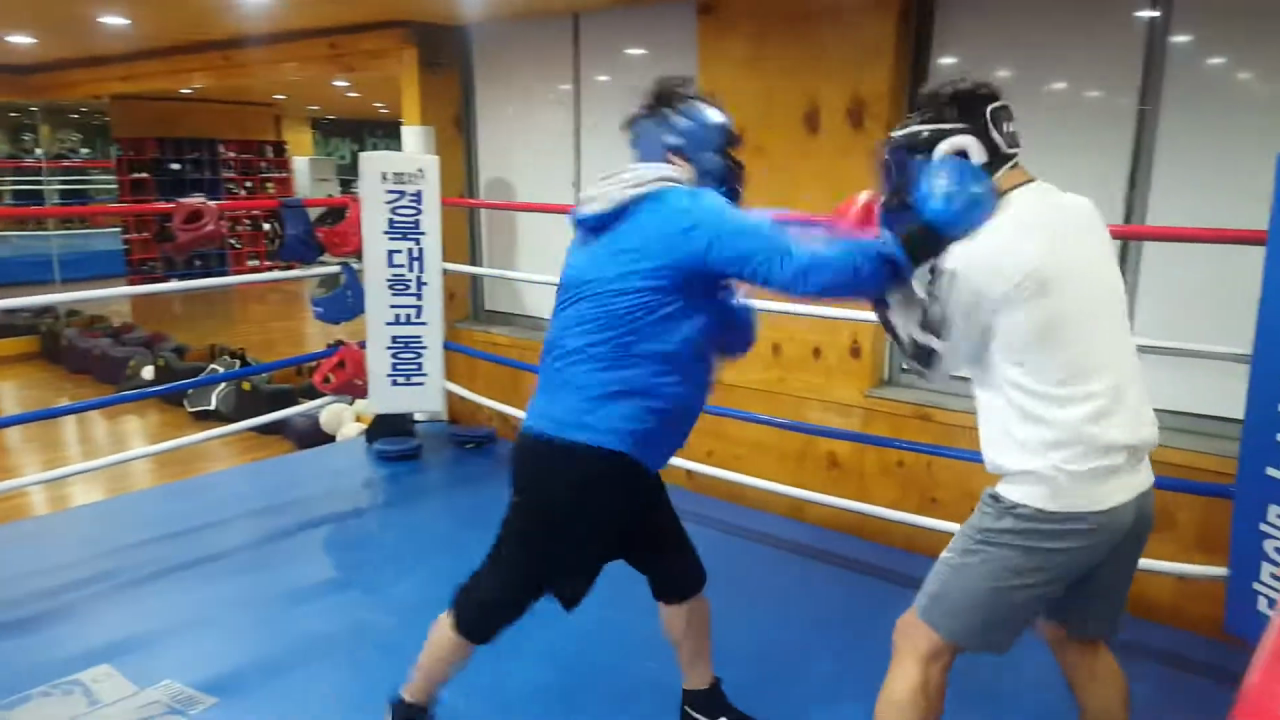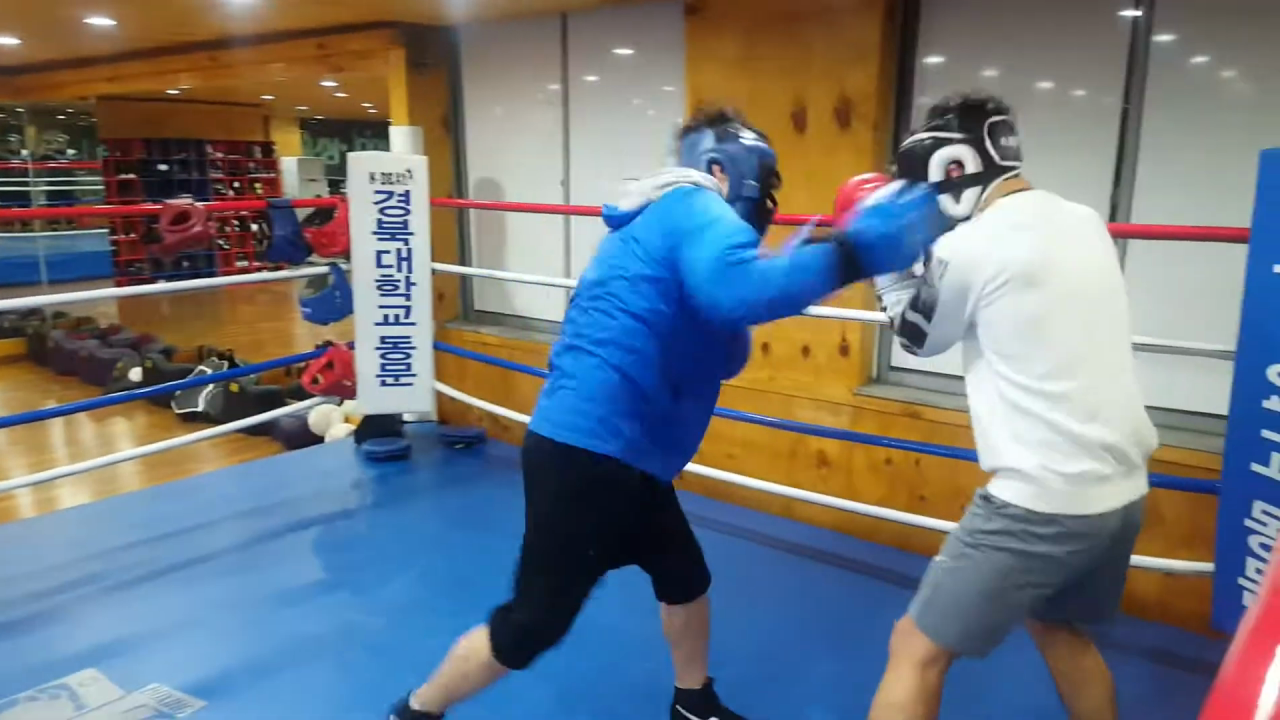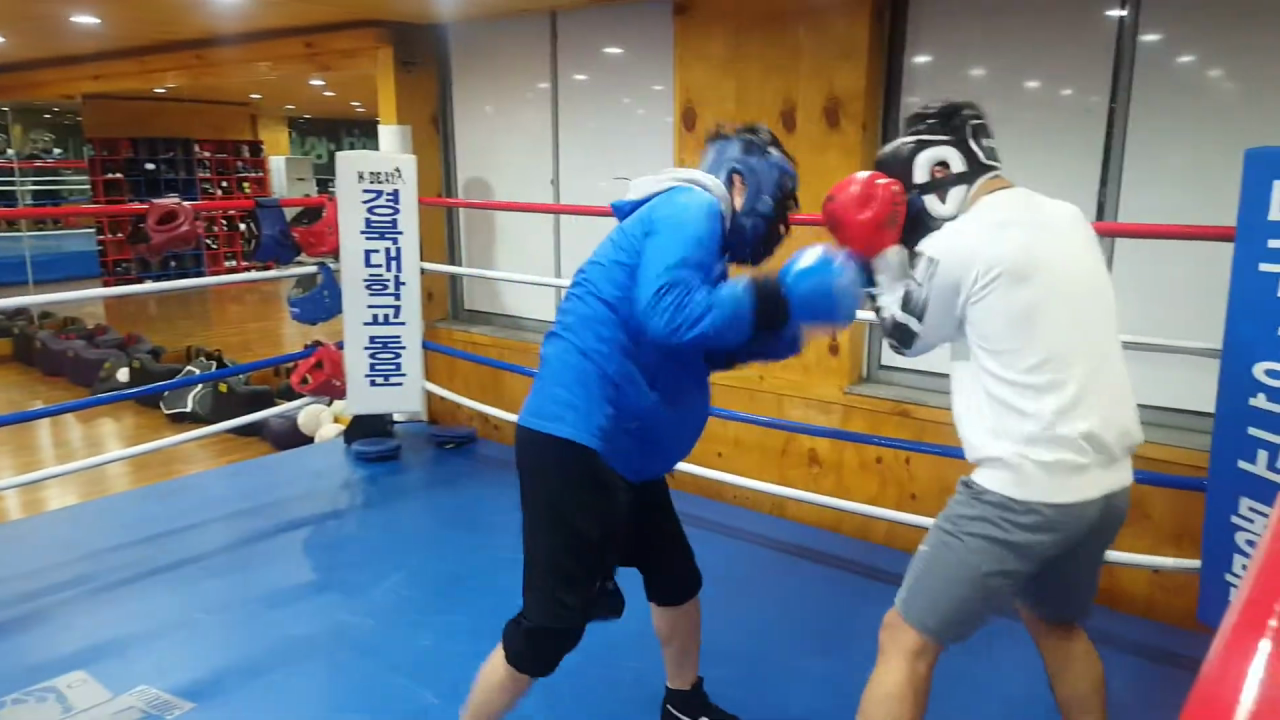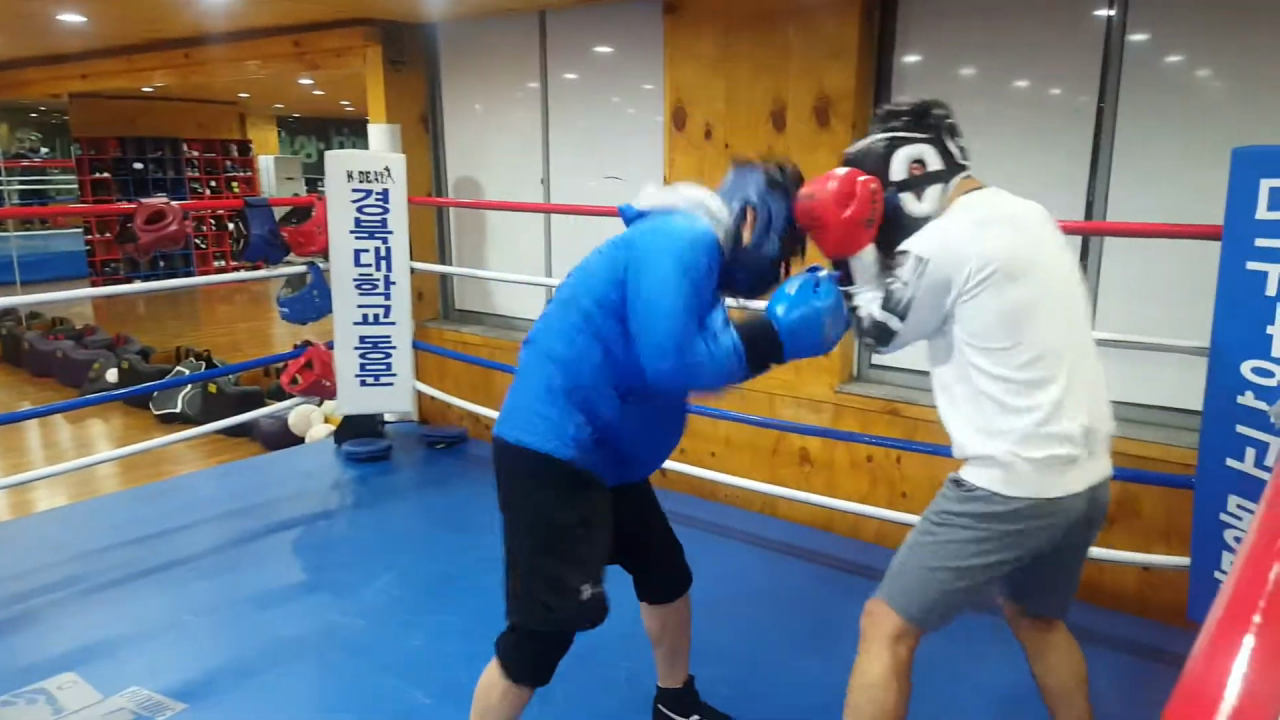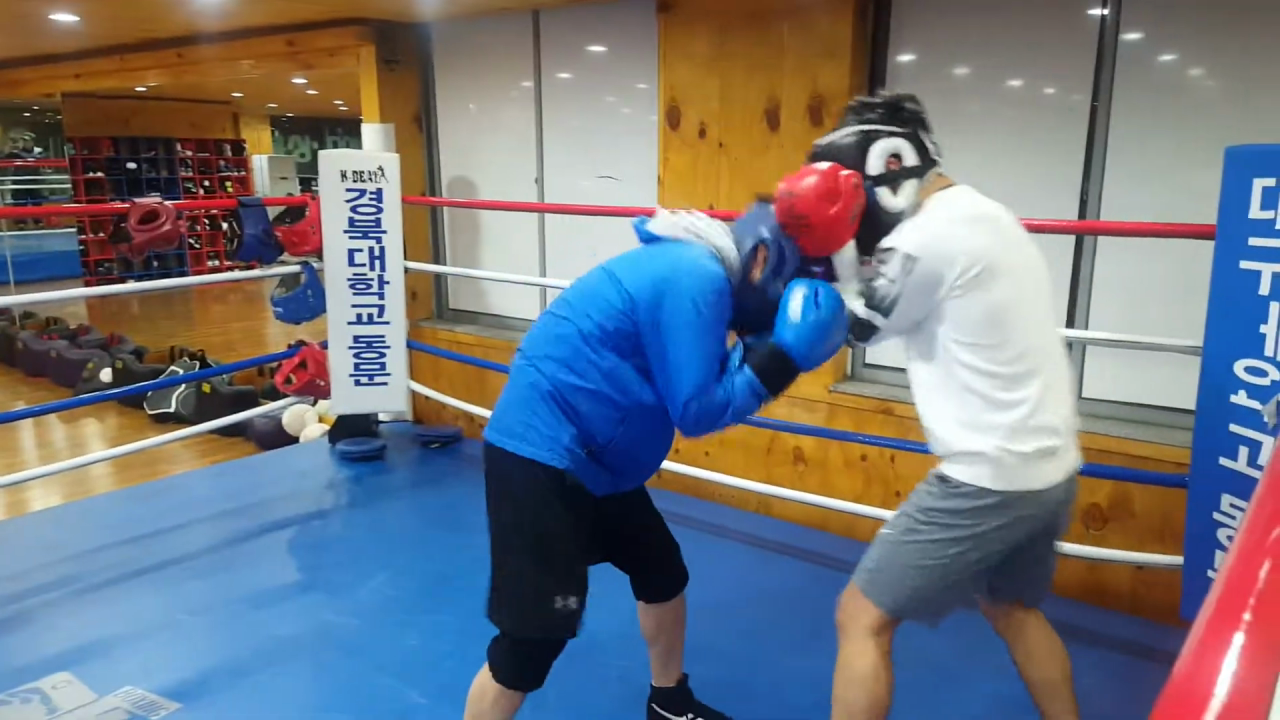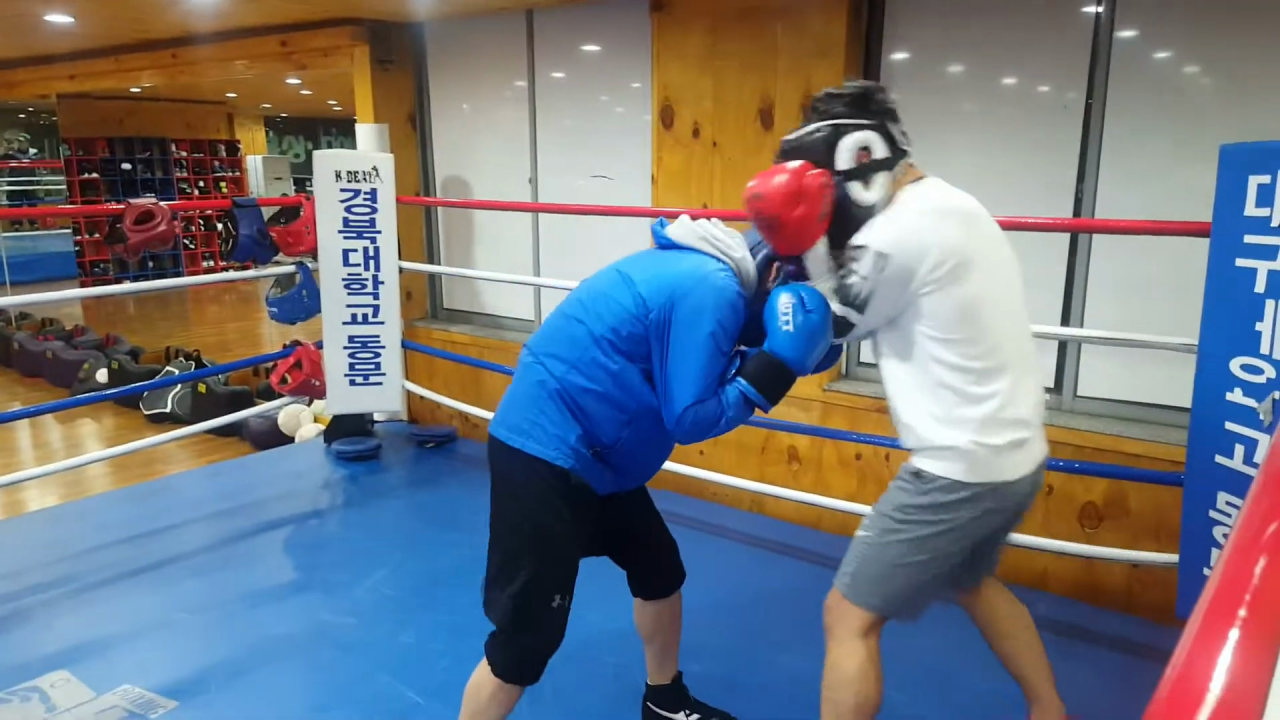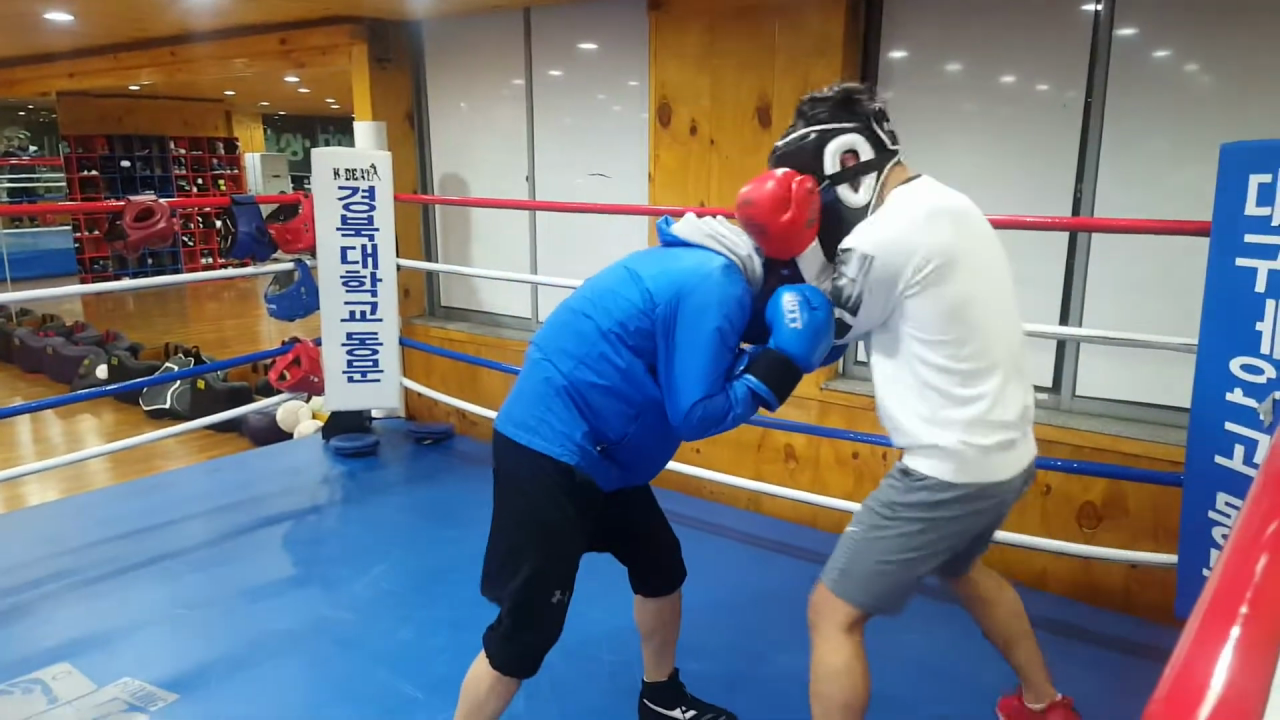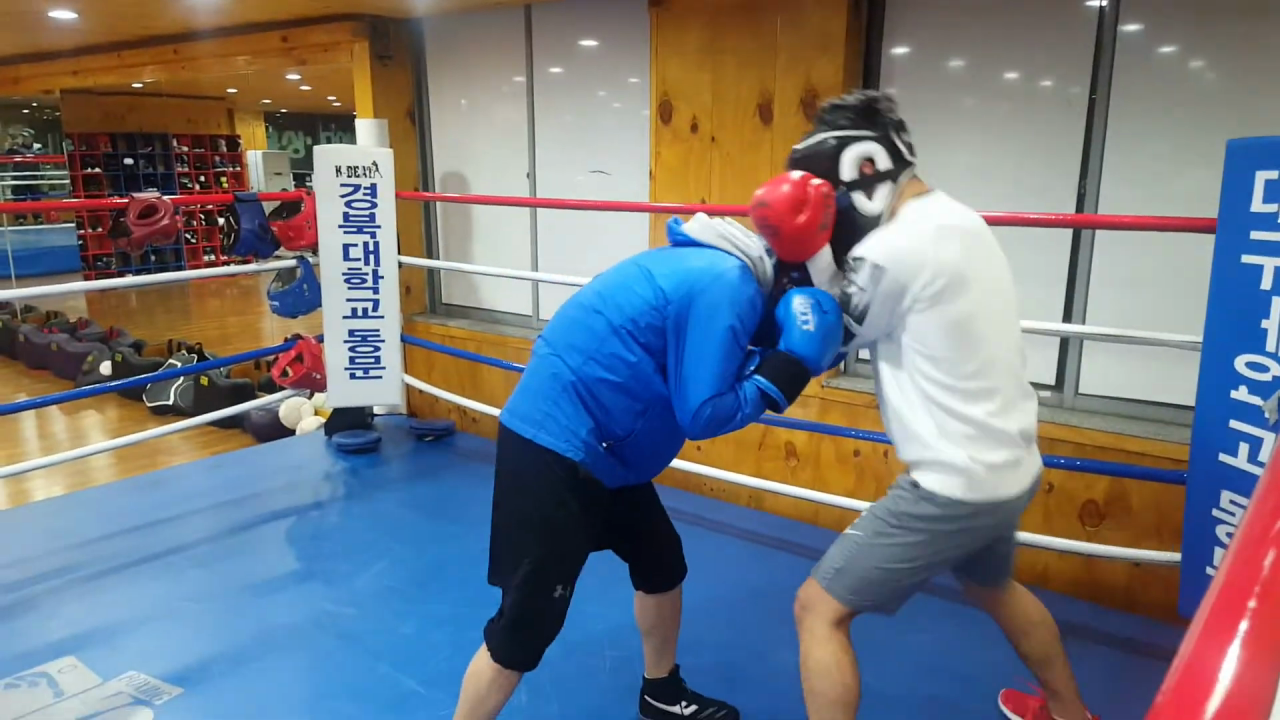
dt=0.1s
person 1, frame 1
left shoulder: (974, 256)
right shoulder: (1080, 213)
left elbow: (930, 352)
right wrist: (929, 250)
left hip: (1048, 502)
right hip: (1125, 487)
left knee: (920, 644)
right knee: (1076, 634)
person 1, frame 2
left shoulder: (966, 250)
right shoulder: (1083, 224)
left elbow: (914, 332)
left hip: (1039, 503)
right hip: (1119, 492)
left knee: (917, 650)
right knee: (1059, 629)
person 1, frame 3
left shoulder: (956, 247)
right shoulder: (1066, 219)
left elbow: (903, 334)
left wrist: (877, 249)
right wrist: (893, 246)
left hip: (1024, 491)
right hip: (1105, 481)
left knee: (906, 640)
right knee: (1055, 623)
person 1, frame 4
left shoulder: (940, 245)
right shoulder: (1030, 218)
left elbow: (879, 331)
left wrist: (853, 249)
right wrist: (868, 247)
left hip: (1011, 485)
right hip: (1084, 478)
left knee: (886, 629)
right knee: (1034, 617)
person 1, frame 5
left shoulder: (922, 243)
right shoulder: (987, 214)
left elbow: (860, 326)
left wrist: (833, 245)
right wrist: (847, 243)
left hip: (988, 477)
right hip: (1050, 467)
left knee: (863, 618)
right knee: (1013, 605)
person 1, frame 6
left shoulder: (893, 238)
right shoulder: (957, 206)
left elbow: (833, 322)
left wrist: (804, 242)
right wrist: (816, 244)
left hip: (959, 470)
right hip: (1016, 458)
left knee: (849, 619)
right knee: (973, 583)
person 1, frame 7
left shoulder: (883, 240)
right shoulder: (950, 207)
right wrist: (807, 245)
left hip: (949, 469)
right hip: (1004, 453)
left knee: (832, 613)
right knee: (960, 569)
person 1, frame 8
left shoulder: (892, 252)
right shoulder: (959, 221)
right wrist: (818, 251)
left hip: (954, 483)
right hip: (1010, 468)
left knee: (820, 609)
right knee: (990, 584)
person 2, frame 1
left shoulder: (629, 219)
right shoulder: (688, 211)
right elbow: (797, 269)
left wrist: (725, 322)
right wrist: (919, 239)
left hip: (605, 446)
right hip: (582, 449)
left knee: (679, 573)
right knee: (501, 595)
person 2, frame 2
left shoulder: (661, 227)
right shoulder: (697, 210)
right elbow: (734, 291)
left wrist: (725, 334)
right wrist: (853, 251)
left hip: (619, 452)
right hip: (589, 450)
left knee: (686, 576)
right knee: (532, 625)
person 2, frame 3
left shoulder: (688, 221)
right shoulder: (690, 212)
left elbow: (697, 339)
right elbow: (667, 314)
left wrist: (776, 311)
right wrist: (780, 297)
left hip: (623, 449)
right hip: (575, 442)
left knee: (676, 577)
right knee: (554, 619)
person 2, frame 4
left shoulder: (689, 243)
right shoulder: (681, 237)
left elbow: (680, 359)
right elbow: (672, 364)
left wrist: (762, 340)
right wrist: (773, 334)
left hip: (604, 453)
right hip: (553, 450)
left knee: (667, 574)
right knee: (544, 627)
person 2, frame 5
left shoulder: (691, 265)
right shoulder: (698, 277)
left elbow: (688, 379)
right elbow: (696, 408)
left wrist: (773, 346)
right wrist: (785, 355)
left hip: (594, 457)
right hip: (540, 457)
left knee: (662, 570)
right knee: (533, 635)
person 2, frame 6
left shoulder: (699, 271)
right shoulder: (714, 288)
left elbow: (697, 384)
right elbow: (689, 418)
left wrist: (770, 356)
right wrist: (777, 365)
left hip: (595, 457)
right hip: (546, 455)
left knee: (660, 569)
right knee: (529, 631)
person 2, frame 7
left shoulder: (700, 267)
right shoulder: (716, 286)
left elbow: (692, 379)
right elbow: (694, 413)
left wrist: (774, 357)
right wrist: (783, 364)
left hip: (594, 451)
right hip: (548, 451)
left knee: (660, 564)
right knee: (527, 626)
person 2, frame 8
left shoulder: (710, 269)
right shoulder: (729, 286)
left elbow: (698, 381)
right elbow: (702, 414)
left wrist: (784, 358)
right wrist: (792, 366)
left hip: (598, 447)
right hip: (555, 447)
left knee: (662, 561)
right knee: (529, 621)
